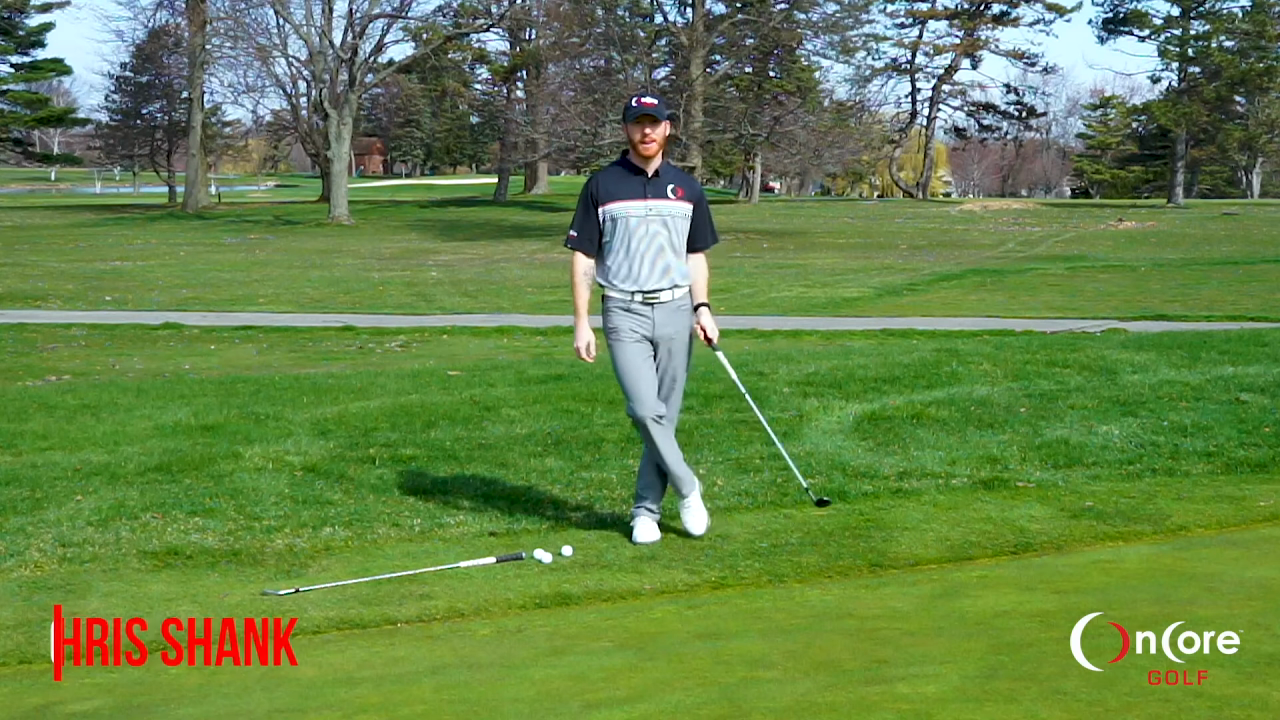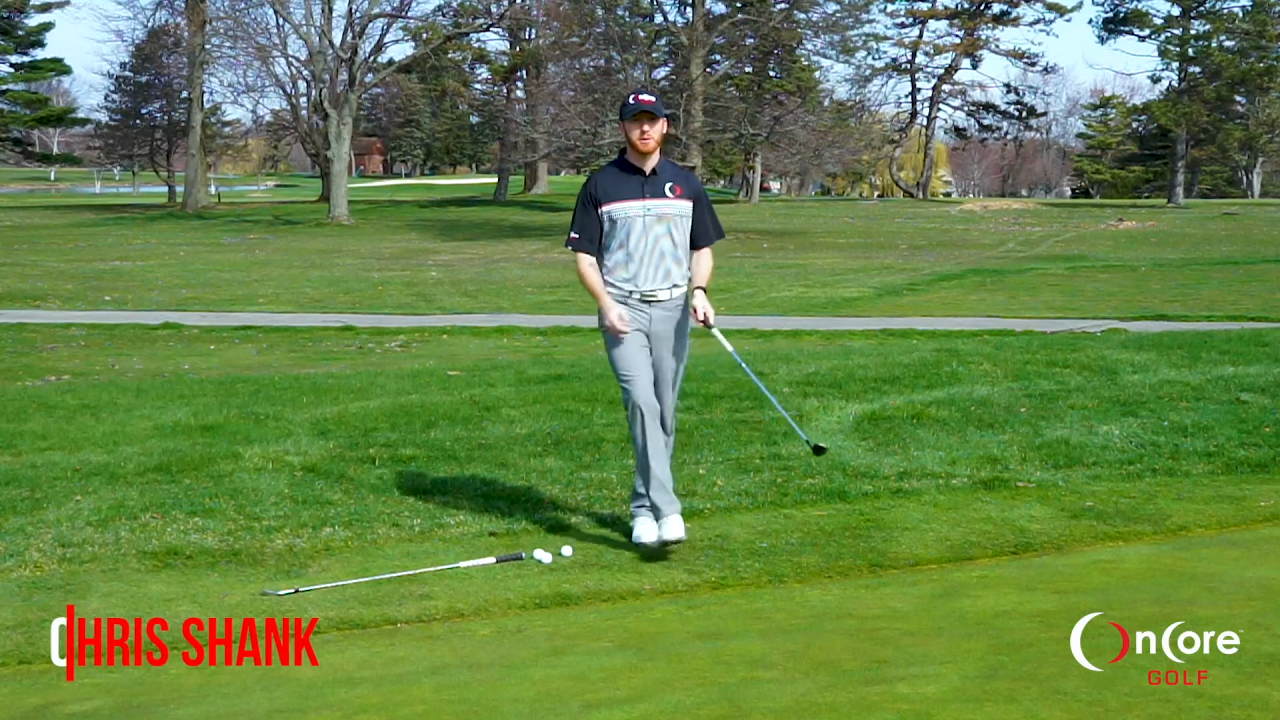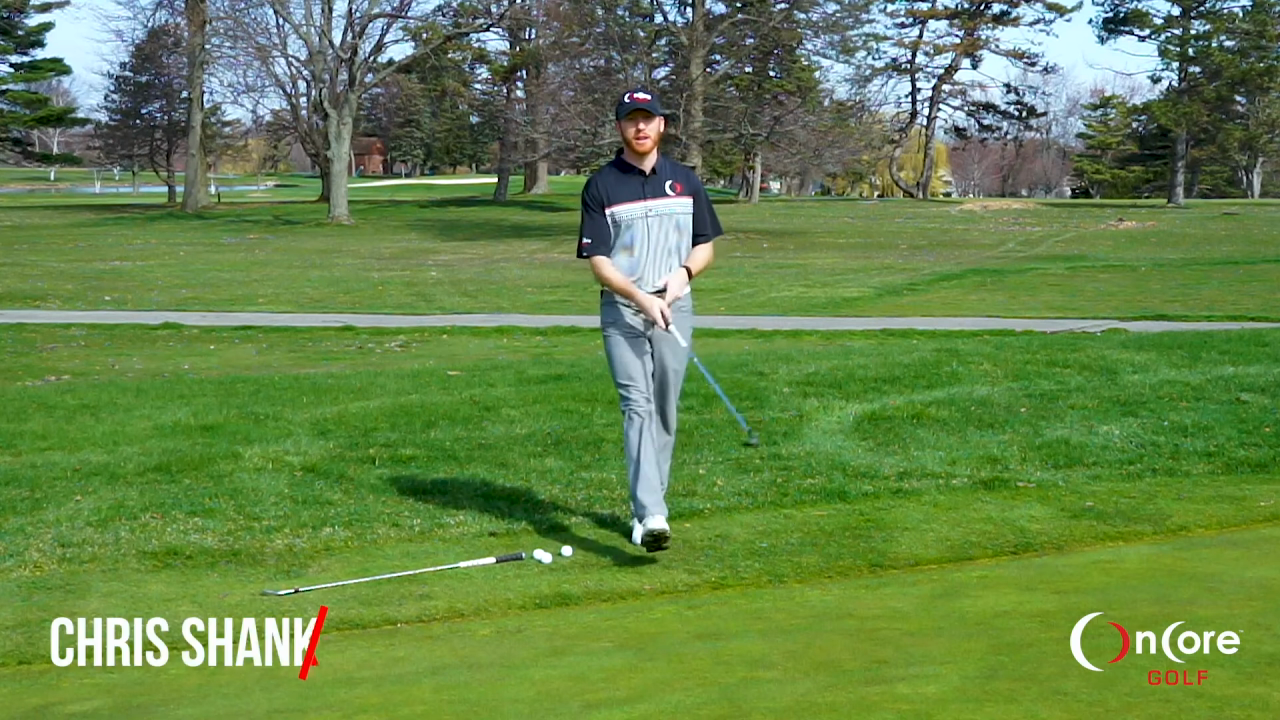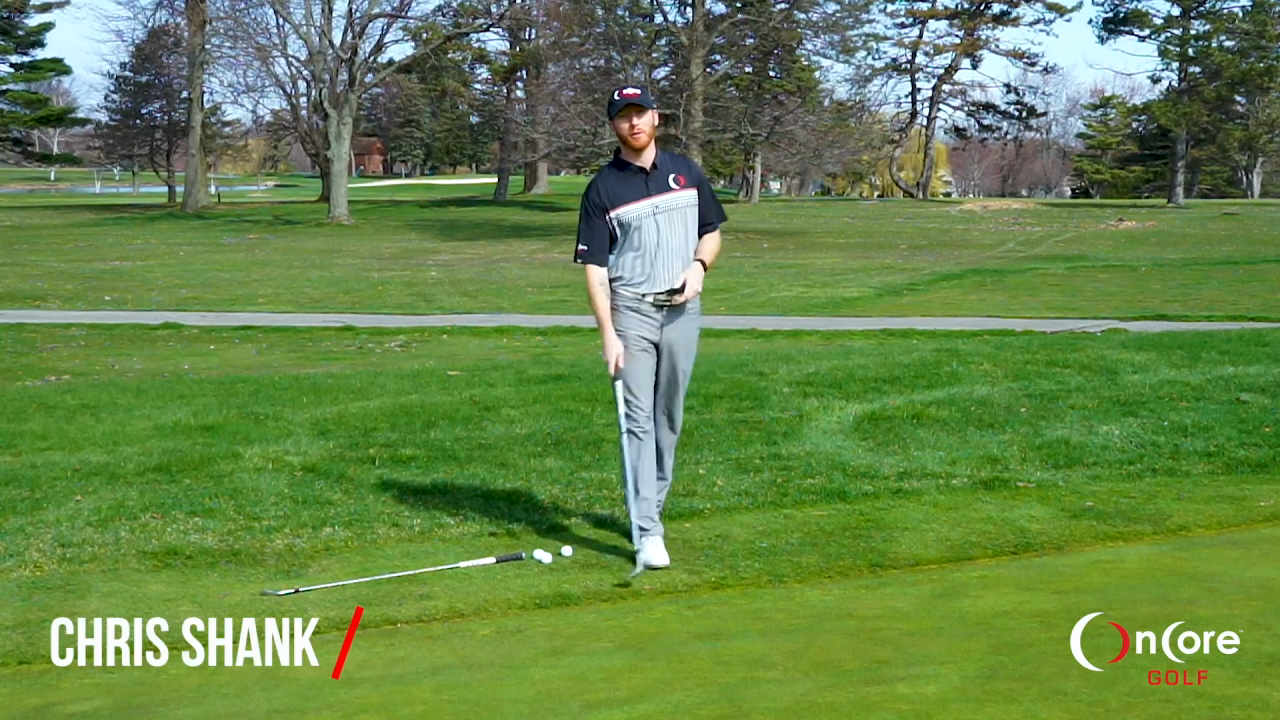
dt=0.3s
person 1, frame 1
left shoulder: (687, 187)
right shoulder: (601, 185)
left elbow: (696, 255)
right elbow: (582, 257)
left wrist: (702, 308)
right wrist: (581, 322)
left hip: (674, 311)
right hip: (624, 313)
left knee: (665, 414)
right knee: (645, 410)
left ankle: (646, 509)
right ankle: (685, 484)
person 1, frame 2
left shoulder: (686, 184)
right shoulder: (600, 184)
left elbow: (702, 250)
right elbow: (584, 255)
left wrist: (698, 291)
right wrist: (604, 302)
left hip: (671, 311)
right hip: (622, 312)
left knee: (663, 415)
right knee: (640, 401)
left ankle: (644, 510)
right ankle: (667, 510)
person 1, frame 3
left shoulder: (685, 181)
right shoulder: (600, 186)
left elbow: (705, 245)
right elbow: (598, 262)
left wrist: (683, 272)
right wrist: (641, 298)
left hip: (674, 312)
right hip: (623, 311)
left knee: (663, 417)
right knee: (637, 407)
left ankle: (643, 511)
right ankle: (653, 515)
person 1, frame 4
left shoulder: (687, 171)
right shoulder: (602, 189)
left elbow: (713, 231)
right elbow: (593, 267)
left wrist: (698, 267)
right wrist: (607, 334)
left hip: (682, 312)
right hip: (631, 313)
left knee: (667, 420)
right knee: (636, 422)
left ankle: (649, 507)
right ankle: (648, 532)
